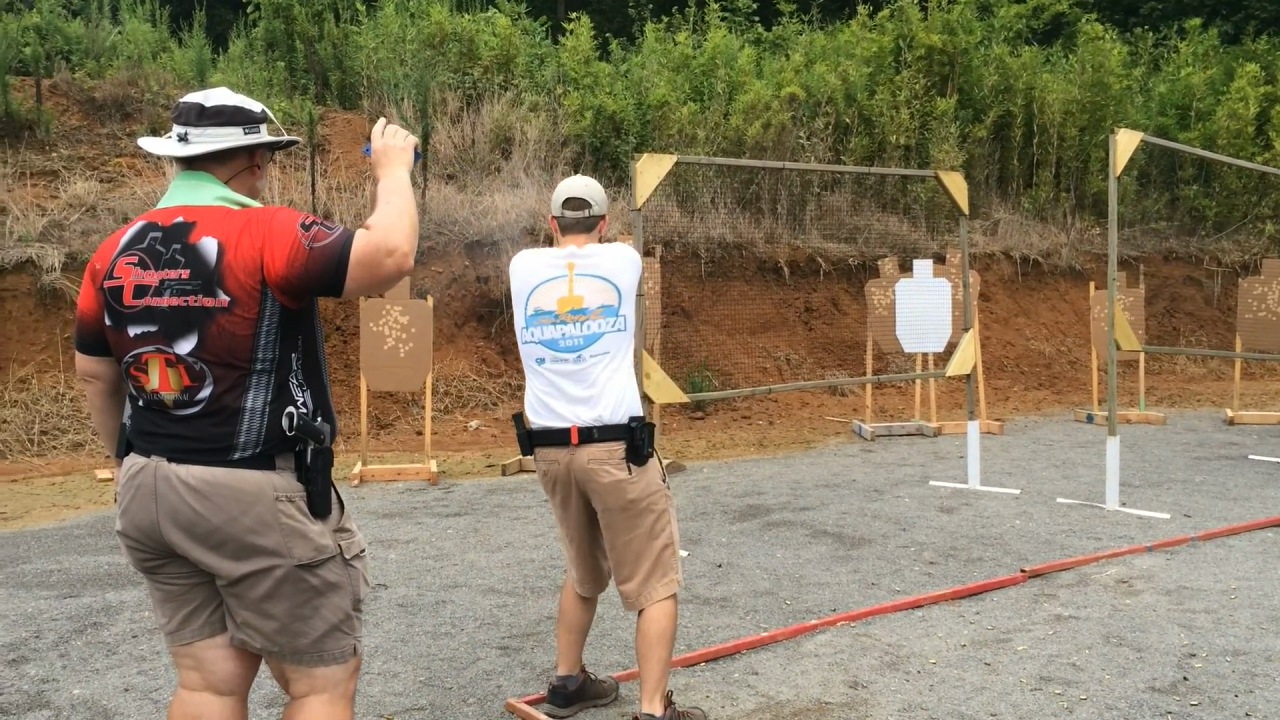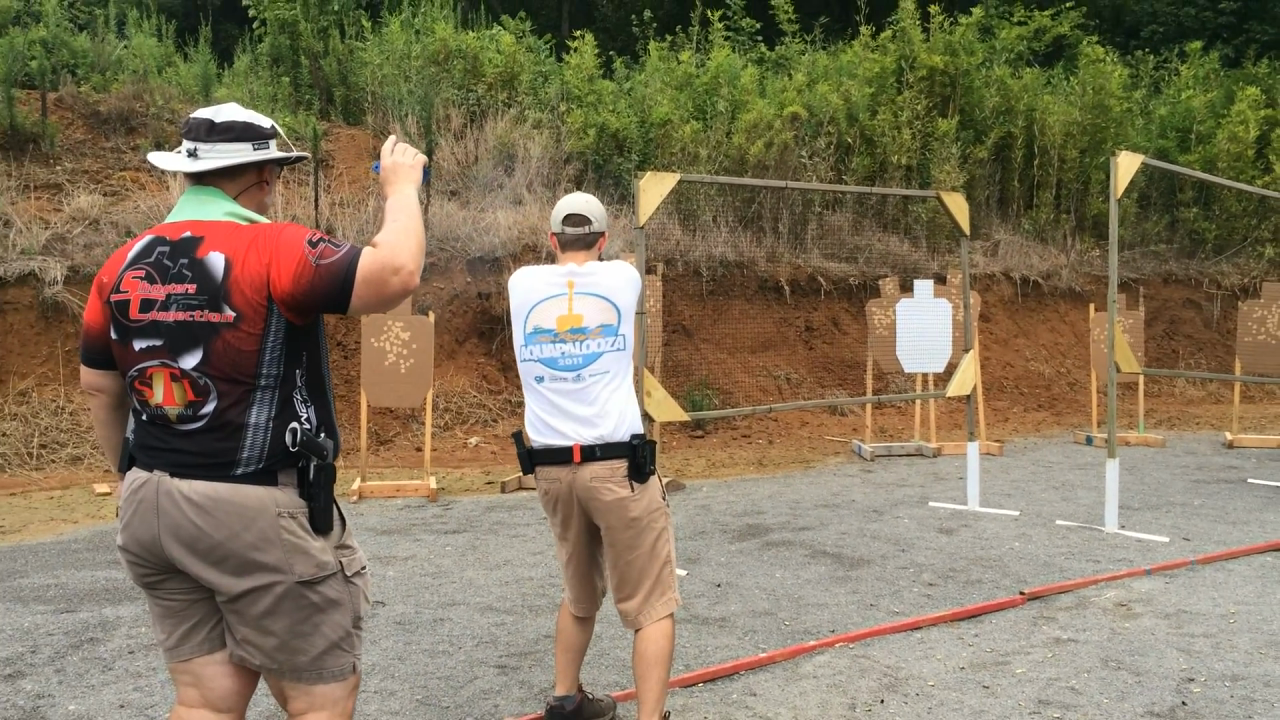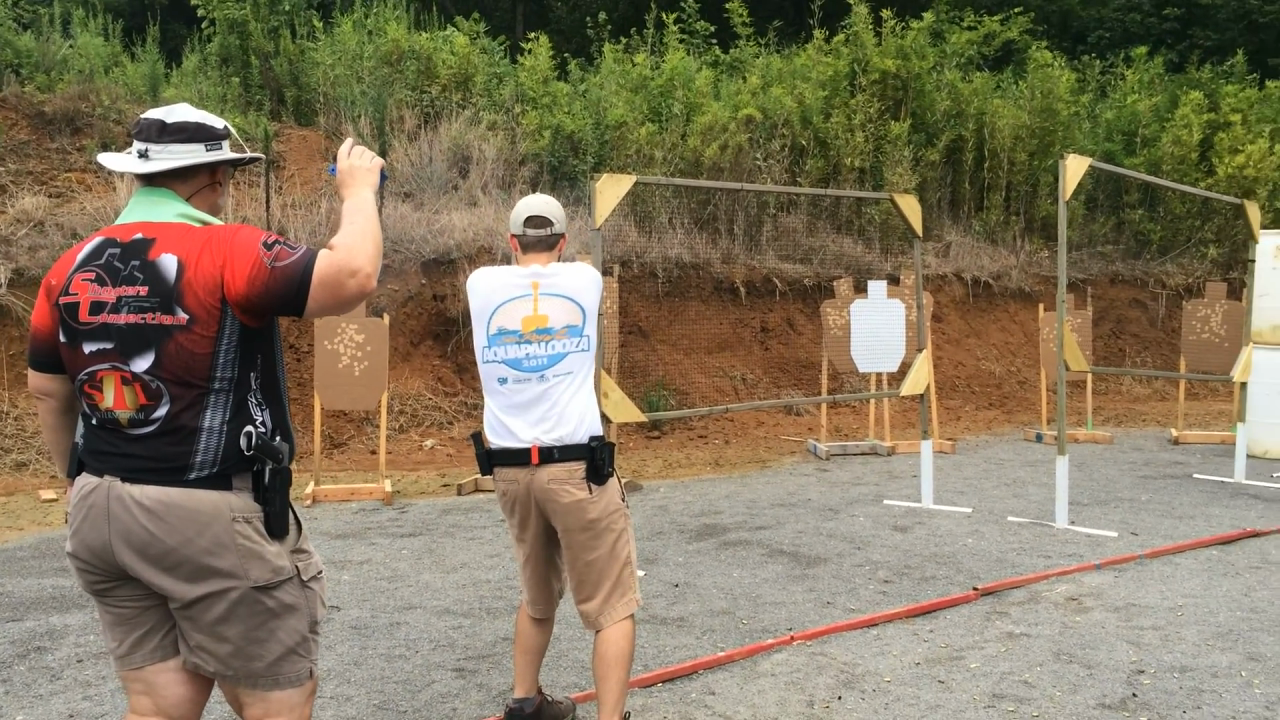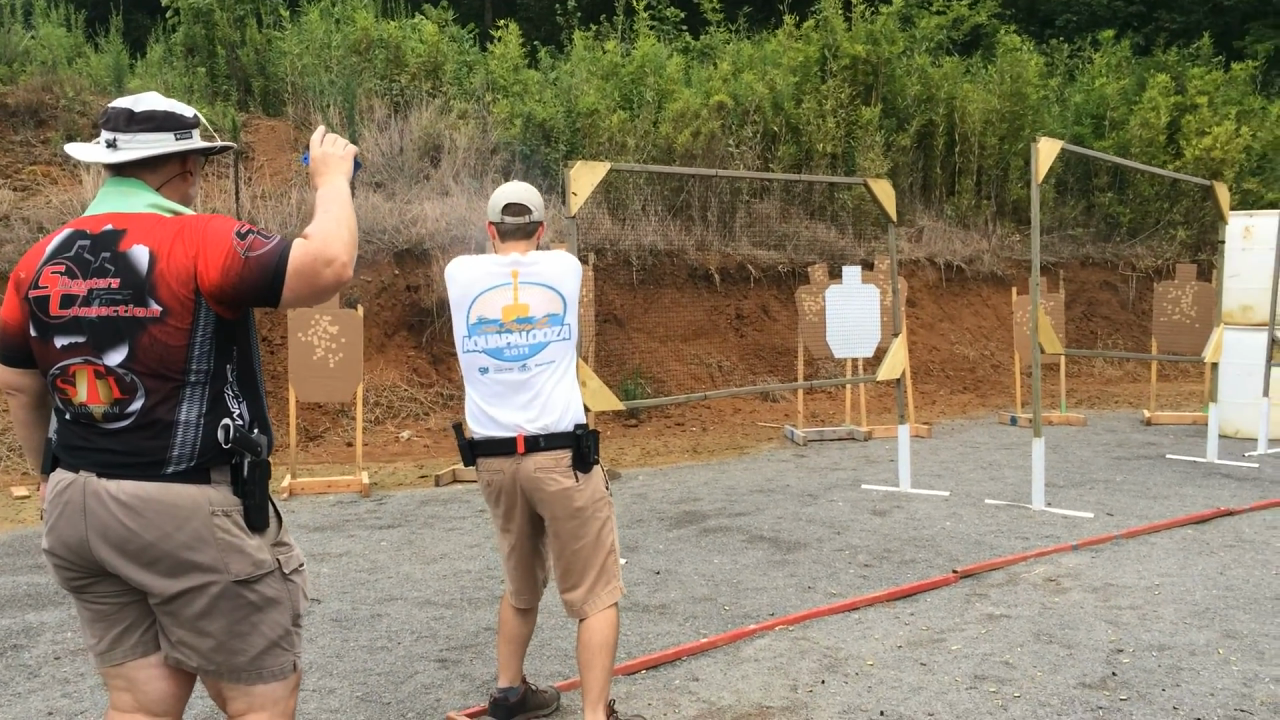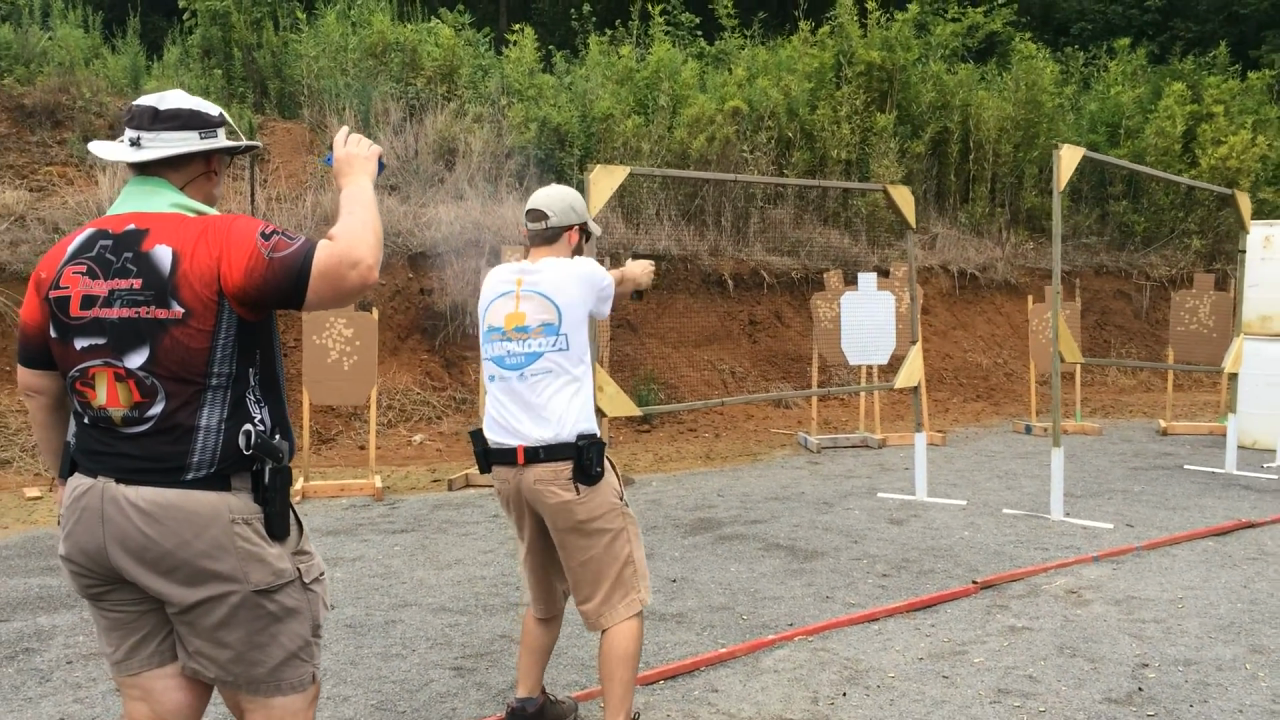
dt=0.4s
person 1, frame 1
left shoulder: (115, 251)
right shoulder: (268, 233)
left elbow: (95, 375)
right elbow: (390, 255)
right wrist: (393, 170)
left hip: (149, 493)
right hip: (256, 494)
person 1, frame 2
left shoulder: (123, 263)
right shoulder: (275, 250)
left elbow: (98, 388)
right elbow: (396, 274)
left wrist: (136, 478)
right wrist: (401, 187)
left hip: (152, 508)
right hip: (259, 510)
person 1, frame 3
left shoulder: (72, 266)
right shoulder: (229, 252)
left elbow: (46, 392)
right elbow: (353, 276)
left wrist: (83, 484)
right wrist: (358, 190)
left hip: (103, 514)
right hip: (213, 515)
person 1, frame 4
right shoulder: (202, 242)
right elbow: (329, 265)
left wrist: (58, 481)
right wrist: (331, 177)
left hip: (78, 511)
right hip: (191, 510)
person 1, frame 5
left shoulder: (61, 258)
right shoulder: (227, 243)
left elbow: (37, 389)
right elbow: (355, 268)
left wrist: (77, 487)
right wrist: (356, 179)
left hip: (95, 517)
right hip: (209, 517)
person 2, frame 1
left shoulder: (523, 266)
right shoulder: (623, 260)
left hip: (553, 449)
right hip: (616, 447)
left knee: (584, 571)
right knee: (655, 583)
person 2, frame 2
left shoulder: (522, 284)
right shoulder: (622, 277)
left hip: (553, 468)
right hip: (617, 465)
left knee: (580, 592)
right knee: (652, 602)
person 2, frame 3
left shoulder: (482, 284)
right shoulder: (585, 279)
left hip: (510, 470)
right hip: (576, 467)
left knee: (538, 595)
right knee: (612, 605)
person 2, frame 4
left shoulder: (460, 273)
right shoulder: (564, 266)
left hip: (495, 460)
right hip: (561, 455)
left knee: (521, 584)
right knee: (596, 592)
person 2, frame 5
left shoulder: (495, 281)
right shoulder: (582, 275)
right elbow: (621, 284)
left wrist: (617, 275)
right wrist: (635, 273)
left hip: (508, 467)
right hip: (569, 466)
left knee: (545, 595)
right knee: (621, 601)
